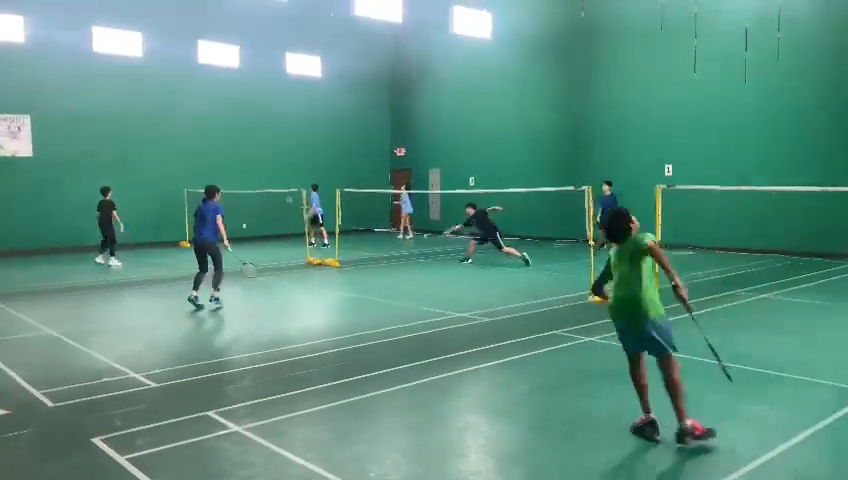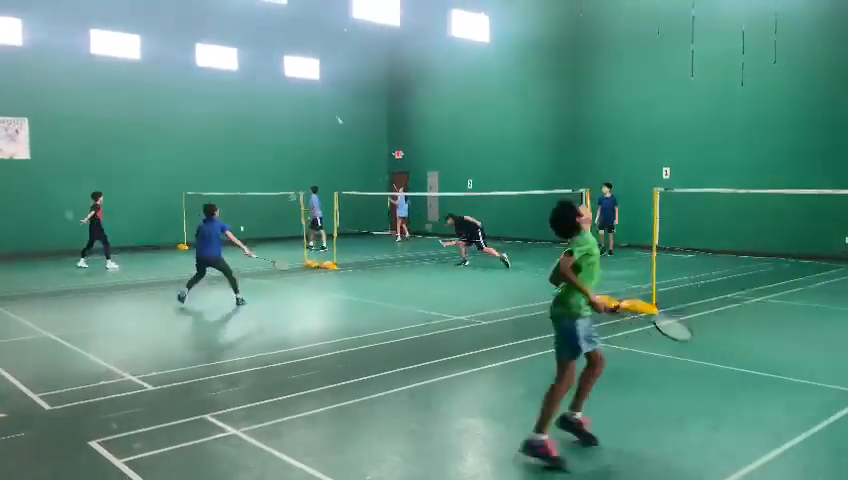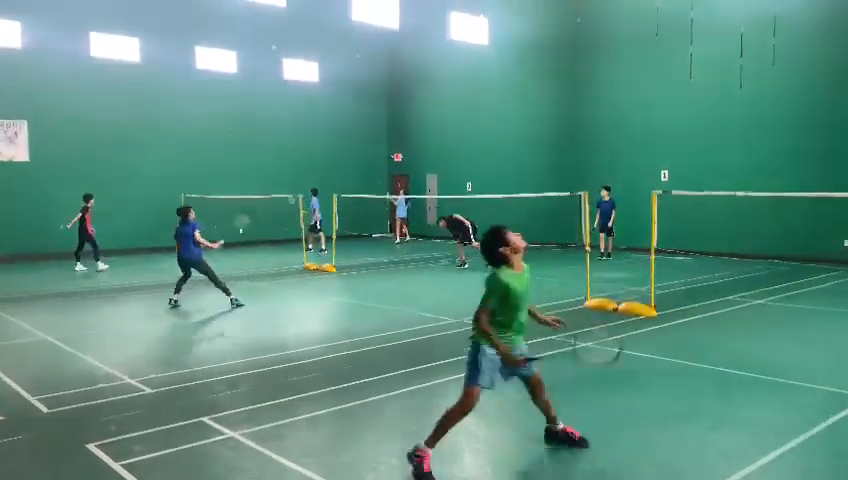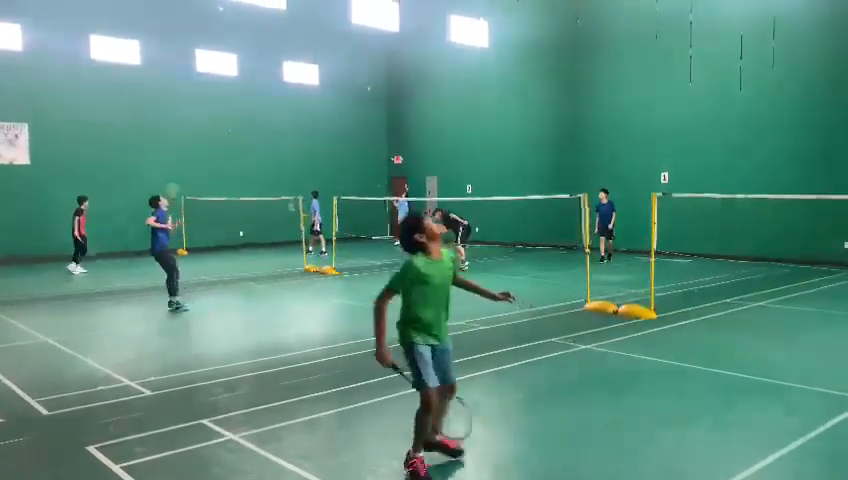
dt=0.2s
person 1, frame 1
left shoulder: (614, 253)
right shoulder: (642, 239)
left elbow: (597, 288)
right elbow: (652, 248)
right wrist: (676, 282)
left hip: (620, 310)
right hip: (644, 309)
left knee: (635, 361)
right knee: (668, 364)
left ankle: (648, 419)
right ankle: (685, 425)
person 1, frame 2
left shoulder: (581, 241)
right shoulder: (584, 240)
left elbow: (554, 278)
right elbow: (563, 267)
right wrist: (589, 296)
left hip: (578, 312)
right hip: (570, 313)
left knee: (597, 361)
right knee: (566, 374)
left ankle: (573, 415)
right ankle: (538, 439)
person 1, frame 3
left shoulder: (523, 272)
right shoulder: (500, 279)
right elbow: (480, 319)
left wrist: (540, 317)
right wrist: (503, 351)
left hip: (511, 340)
right hip: (487, 343)
left knee: (536, 383)
right knee: (469, 400)
left ankle: (555, 429)
right ankle: (423, 451)
person 1, frame 4
left shoulder: (448, 257)
right shoulder: (413, 266)
left elbow: (458, 280)
right elbow: (382, 301)
left wrist: (494, 295)
right wrist: (381, 344)
left hip: (438, 335)
right hip: (415, 337)
left knee: (448, 388)
right knee: (430, 398)
left ankle: (434, 436)
right ankle: (415, 455)
person 2, frame 1
left shoulder: (199, 207)
right shoulder: (217, 207)
left elbow: (195, 224)
right elbow: (219, 222)
right wrist: (225, 239)
left hip: (198, 241)
right hip: (210, 241)
left knee: (202, 270)
right knee: (218, 269)
left ankle: (193, 295)
right ankle: (215, 296)
person 2, frame 2
left shoulder: (201, 226)
right shoulder: (219, 224)
left elbow: (197, 243)
right elbow: (231, 237)
right wrist: (245, 248)
left hip: (201, 257)
right hip: (215, 257)
left knee: (200, 274)
right knee: (229, 274)
left ankle: (184, 293)
right ankle: (238, 297)
person 2, frame 3
left shoulder: (179, 228)
right shoulder: (193, 224)
right elbow: (198, 239)
right wrist: (212, 245)
left hip: (182, 259)
right hip: (194, 258)
left knee: (186, 275)
right knee: (214, 278)
left ankle: (173, 299)
right ankle: (232, 299)
person 2, frame 4
left shoulder: (164, 214)
right shoulder: (159, 212)
right elbow: (148, 222)
left wrist: (173, 226)
right wrist: (165, 226)
left hip: (162, 248)
right hip: (161, 248)
left knee: (171, 274)
right knee: (175, 273)
left ankle: (172, 300)
right ankle: (175, 300)
